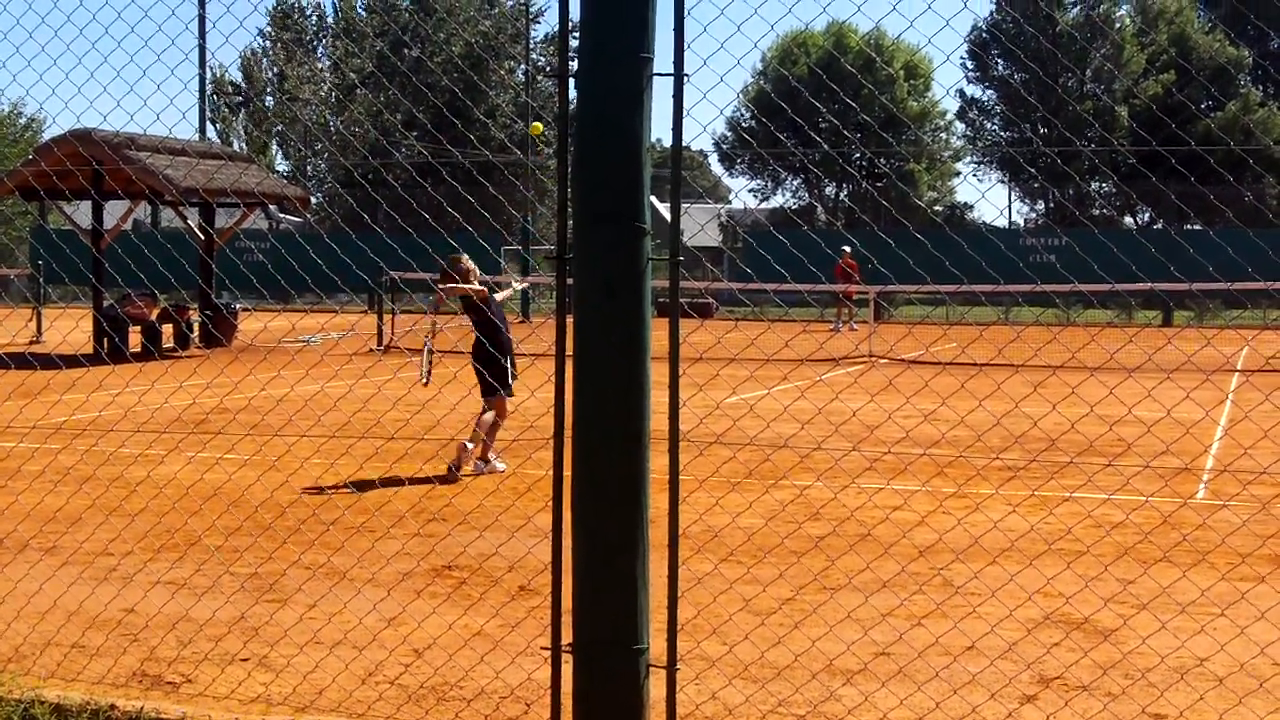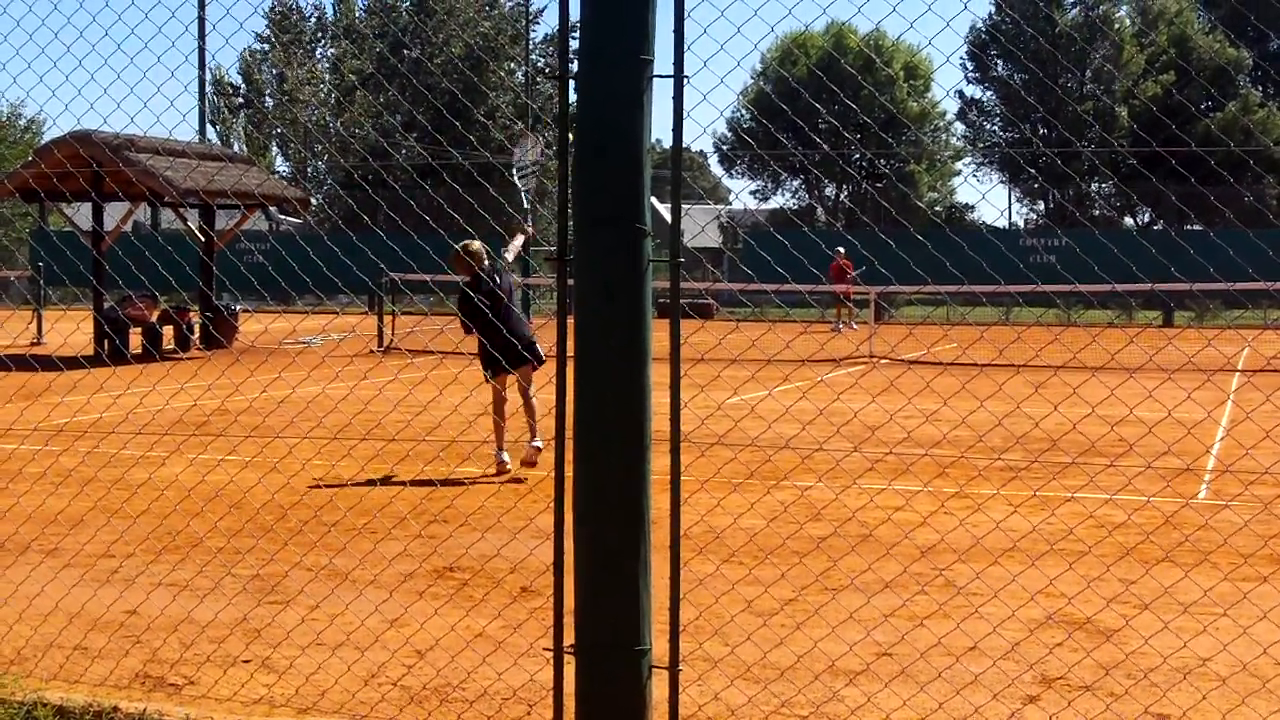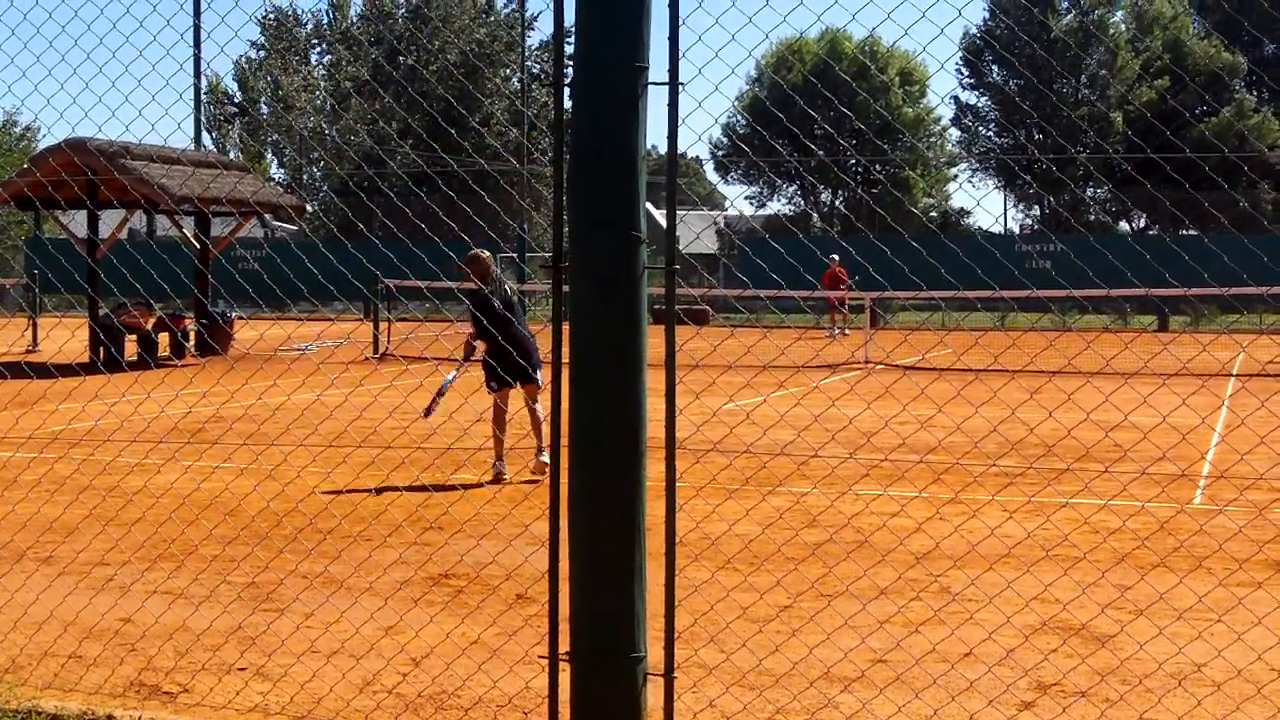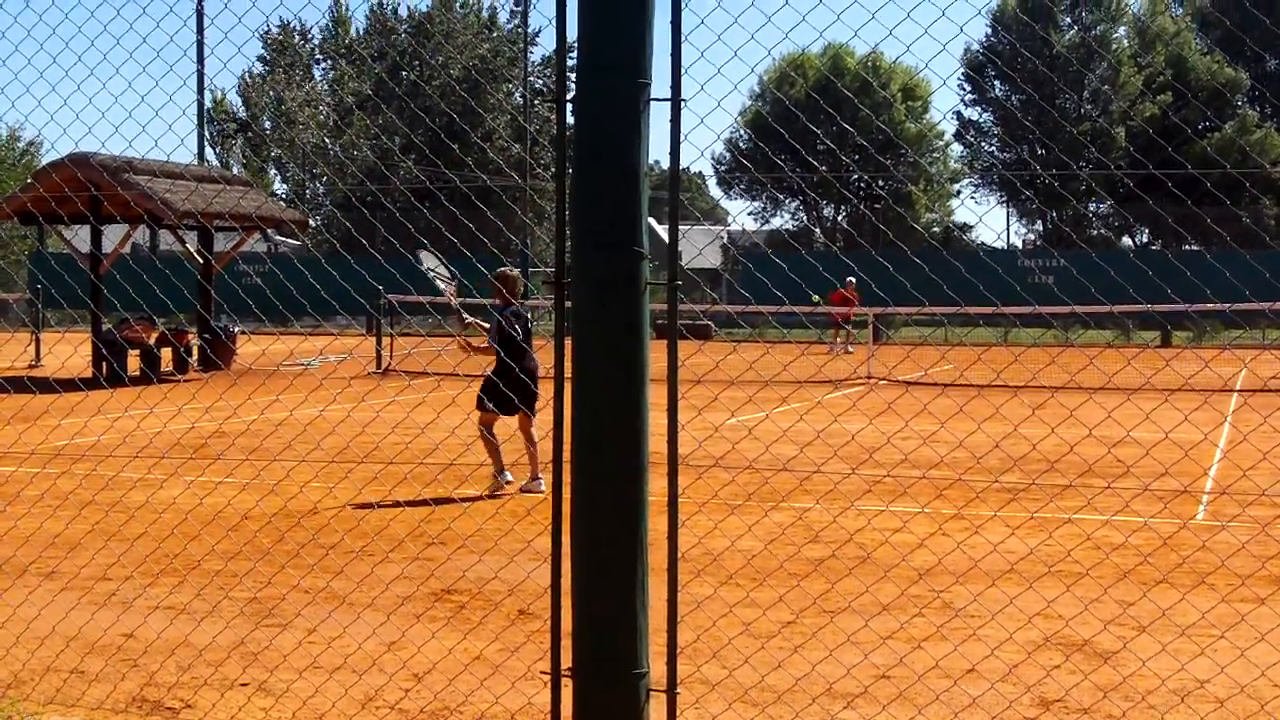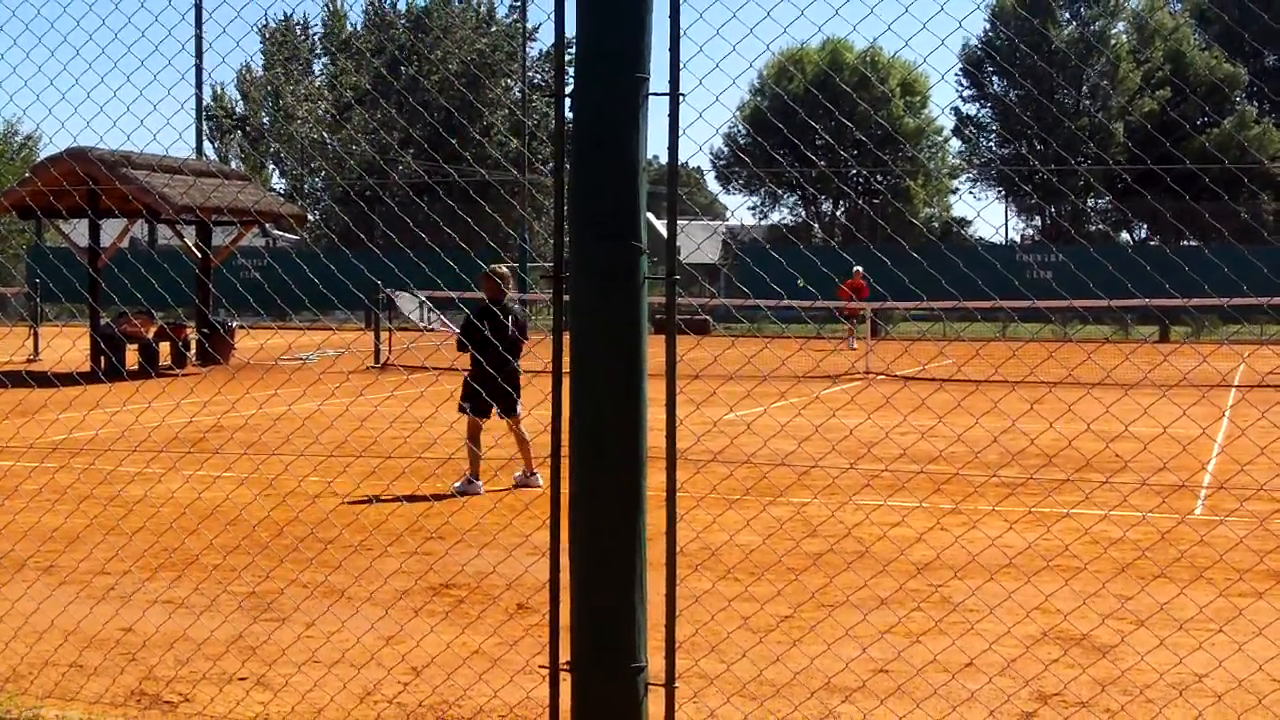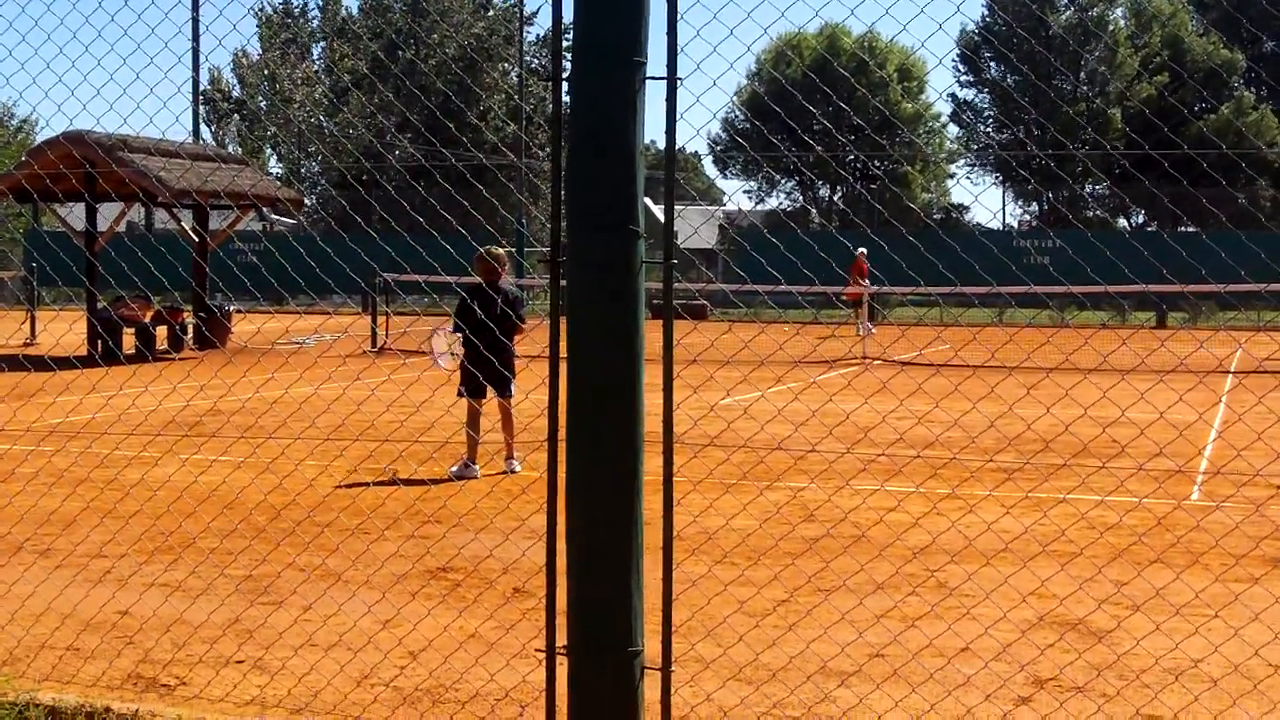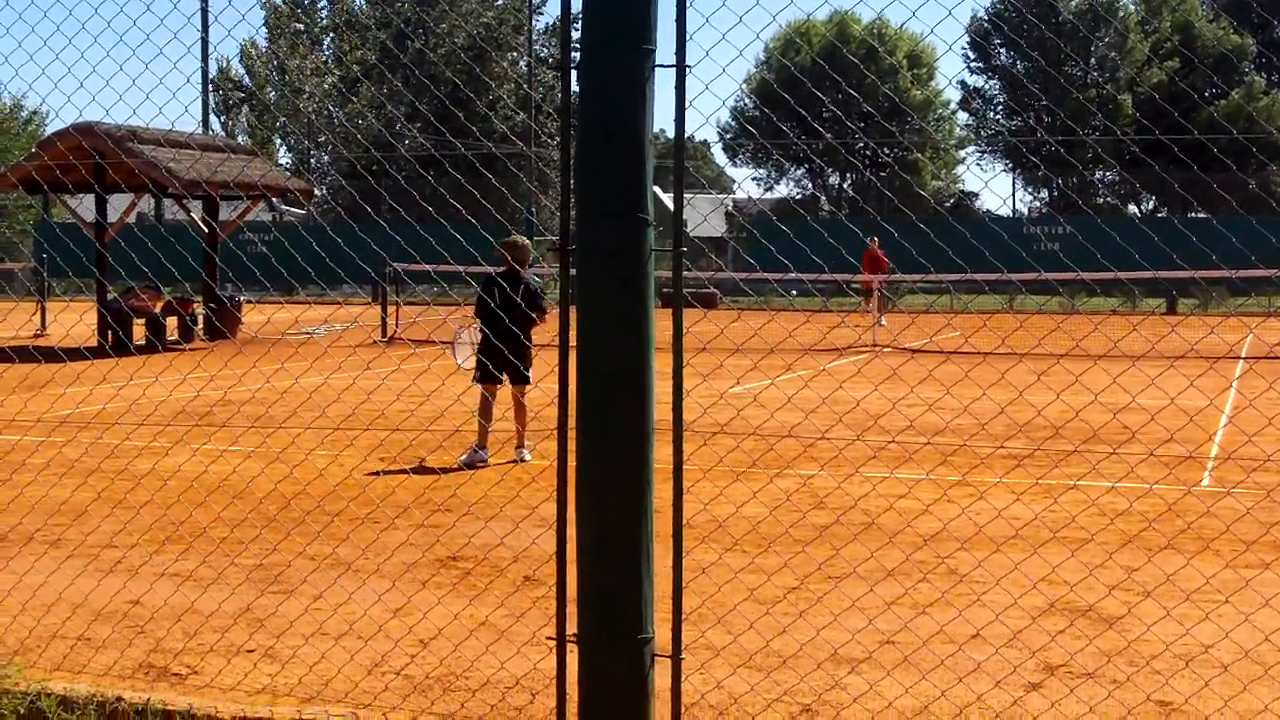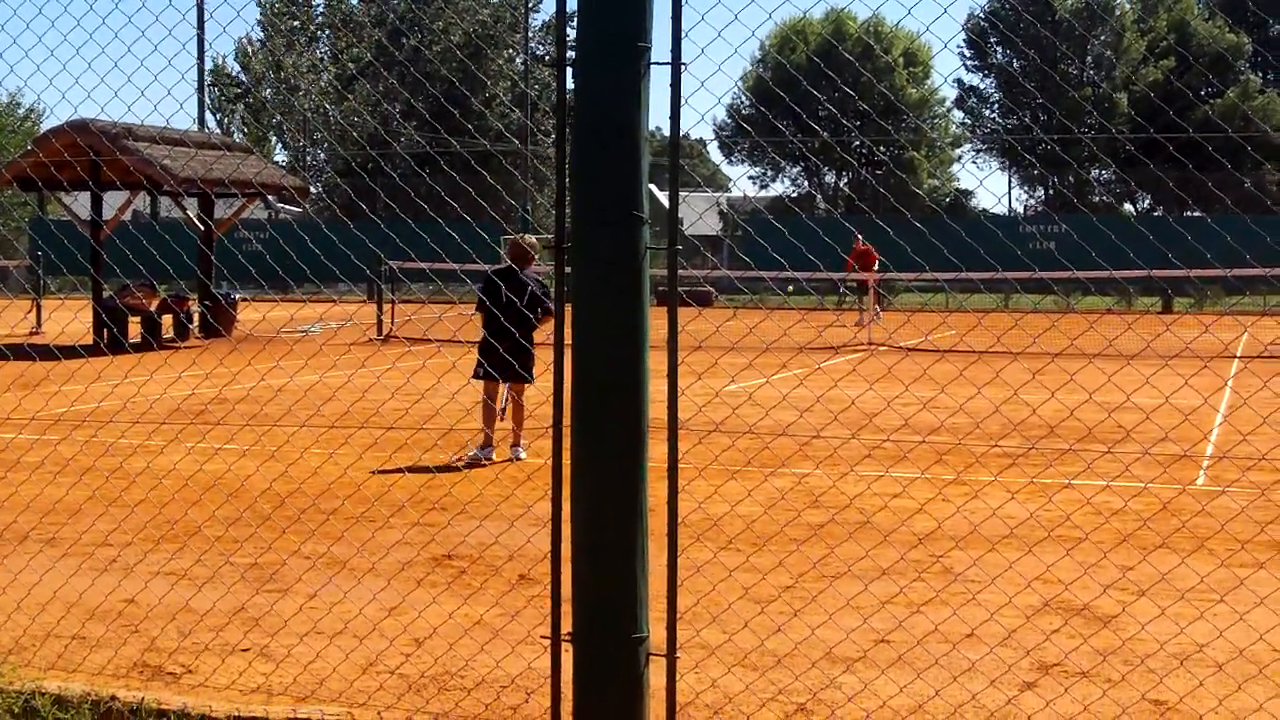
dt=0.3s
person 1, frame 1
left shoulder: (468, 297)
right shoulder: (473, 295)
left elbow: (494, 299)
right elbow: (483, 292)
left wrist: (513, 288)
right wrist: (454, 288)
left hip: (485, 355)
right hip: (498, 355)
left knee: (498, 407)
right knee: (495, 406)
left ankle: (485, 457)
right ankle: (470, 445)
person 1, frame 2
left shoulder: (465, 294)
right shoulder: (497, 270)
left elbow: (470, 330)
right elbow: (512, 250)
right wrist: (521, 234)
left hip: (491, 346)
right hip: (519, 338)
left knee: (499, 399)
right knee: (526, 390)
left ankle: (501, 454)
right ankle: (534, 440)
person 1, frame 3
left shoulder: (477, 297)
right shoulder: (504, 287)
left elbow: (483, 336)
right wrist: (472, 338)
left hip: (499, 356)
right hip: (525, 351)
left knee: (500, 408)
right knee: (533, 402)
left ankle: (500, 464)
right ankle: (541, 454)
person 1, frame 4
left shoulder: (503, 313)
right shoulder: (523, 312)
left elbow: (496, 348)
left wrist: (472, 347)
right wrist: (476, 322)
left hip: (506, 374)
right hip: (528, 374)
left knee: (486, 424)
right knee: (527, 426)
left ankle: (501, 473)
right ankle: (536, 478)
person 1, frame 5
left shoulder: (477, 314)
right shoulder: (517, 314)
left elbow: (463, 347)
right elbow: (522, 346)
left wrist: (480, 349)
left hip: (481, 376)
right hip: (508, 376)
left knee: (474, 427)
right knee: (516, 425)
left ankle: (474, 479)
right ankle: (530, 473)
person 1, frame 6
left shoulder: (470, 294)
right shoulder: (512, 294)
left elbow: (460, 329)
right elbow: (519, 328)
left hip: (475, 358)
right hip: (503, 358)
left knee: (473, 410)
right knee: (505, 408)
left ankle: (471, 463)
right ankle: (511, 459)
person 1, frame 7
left shoulder: (491, 280)
right shoulder: (531, 283)
left elbow: (480, 315)
right elbow: (541, 315)
right wrist: (524, 326)
left hip: (492, 344)
right hip: (519, 345)
left knee: (487, 397)
right knee: (519, 397)
left ankle: (481, 448)
right ankle: (522, 447)
person 1, frame 8
left shoulder: (493, 276)
right shoulder: (535, 282)
left elbow: (482, 310)
right elbow: (547, 315)
left wrist: (490, 331)
right wrist: (529, 326)
left hip: (493, 342)
right hip: (521, 344)
left knee: (490, 395)
right knee: (517, 396)
left ankle: (487, 446)
right ankle: (517, 446)
